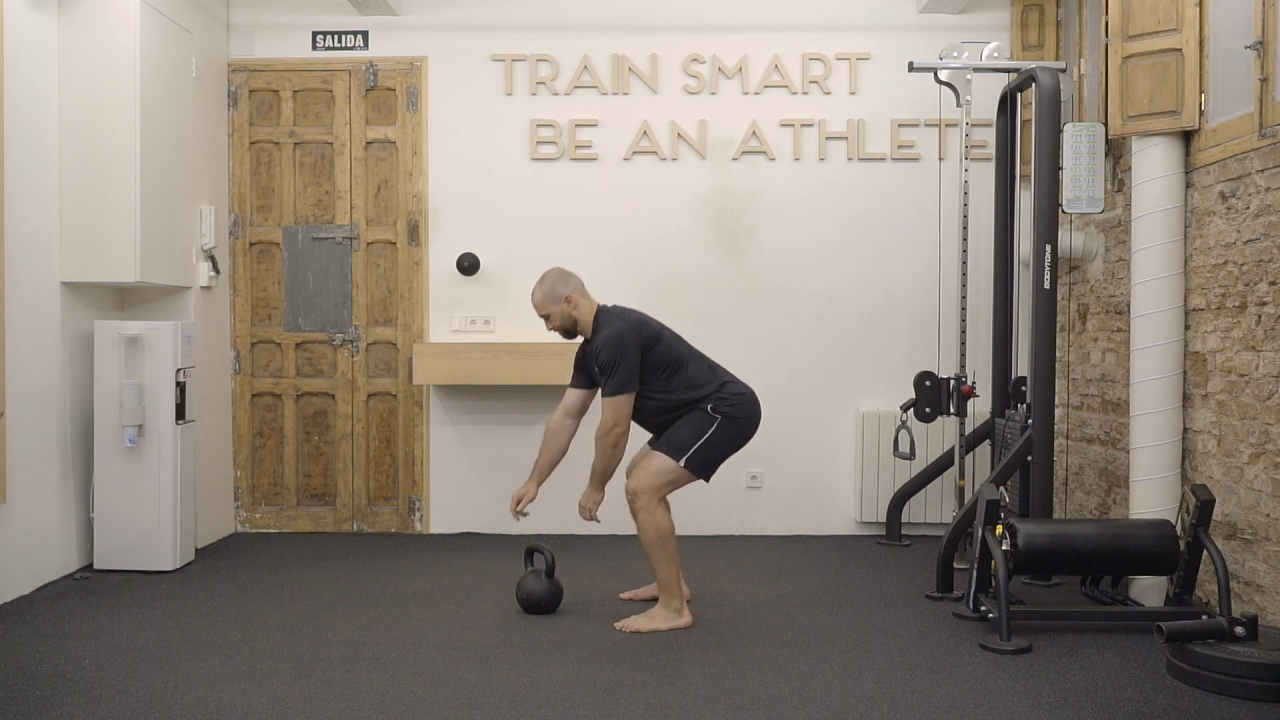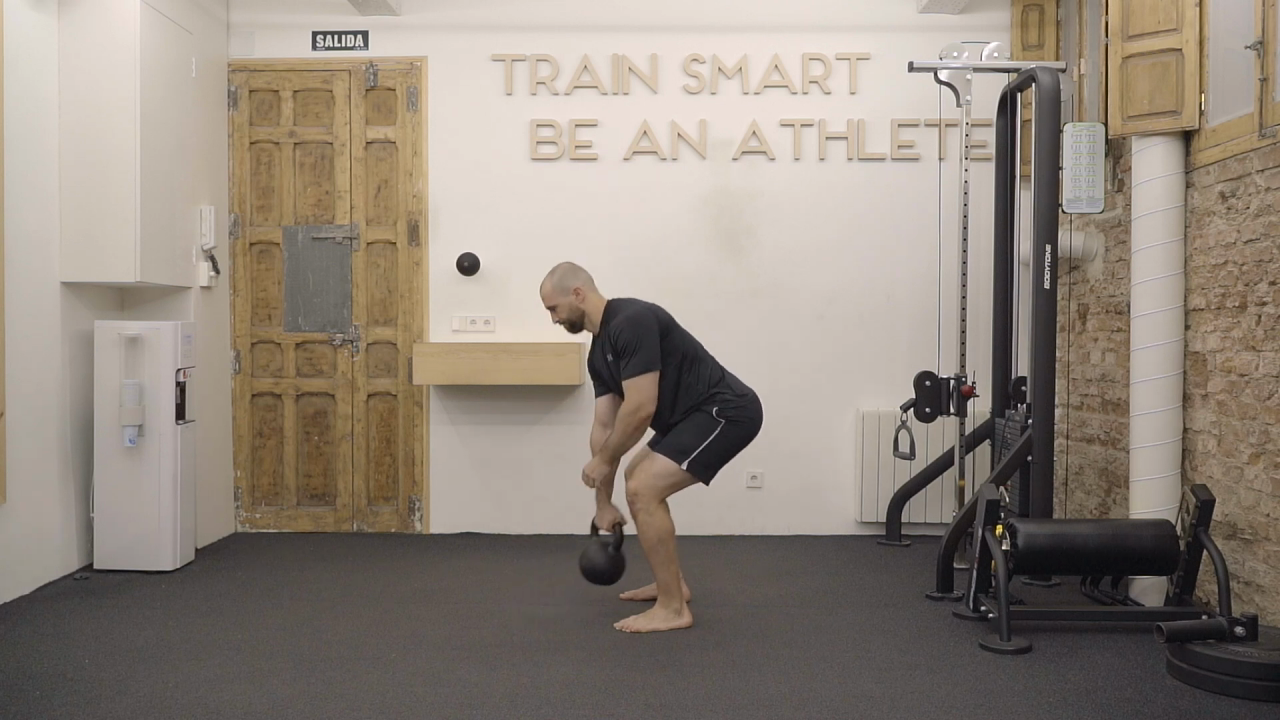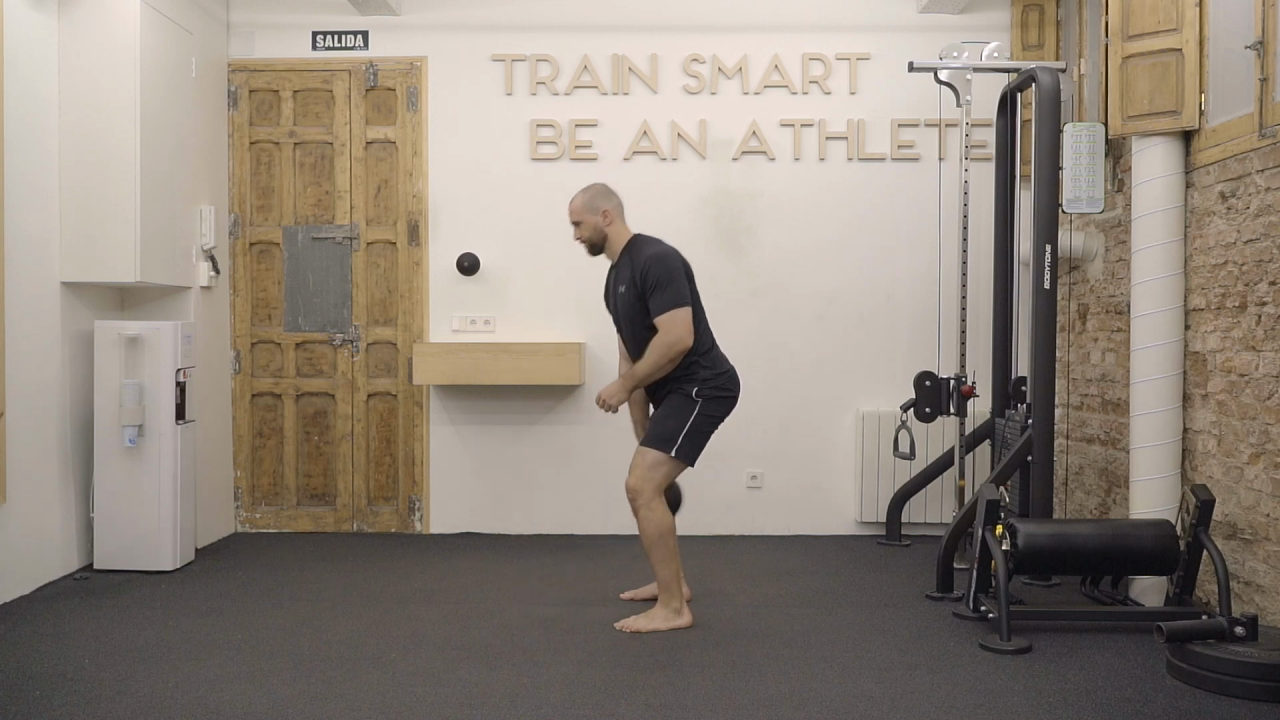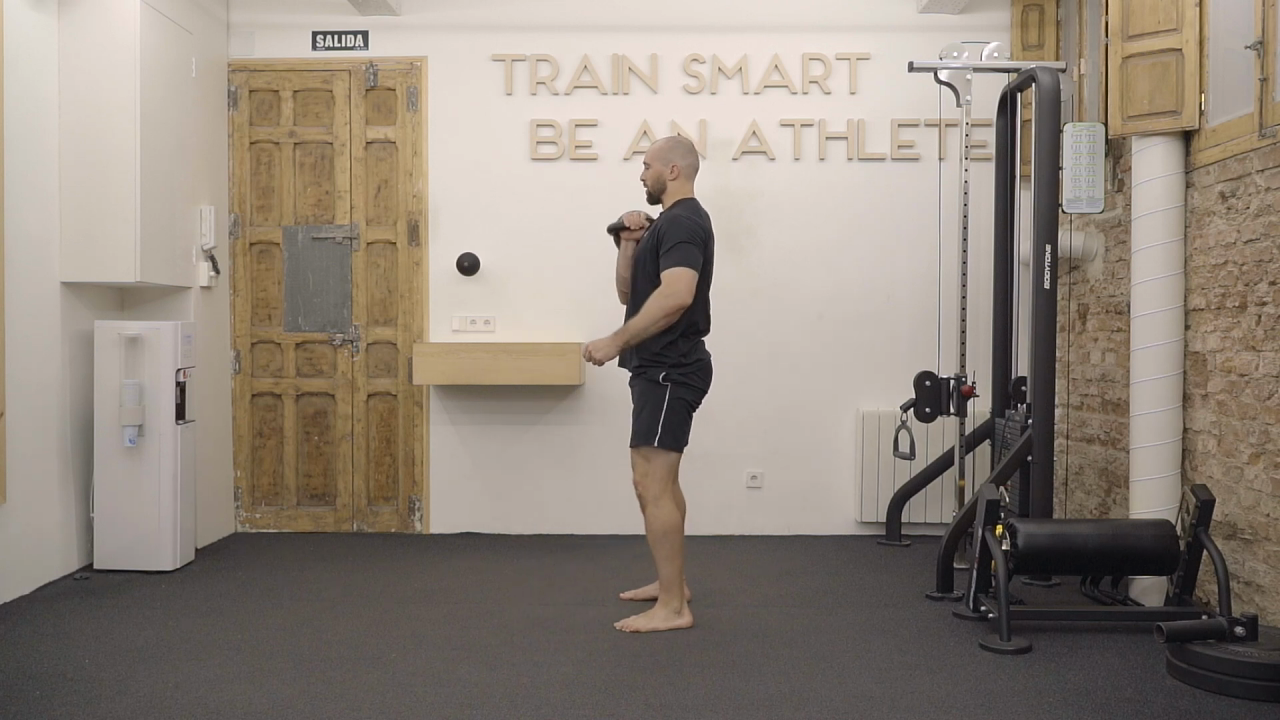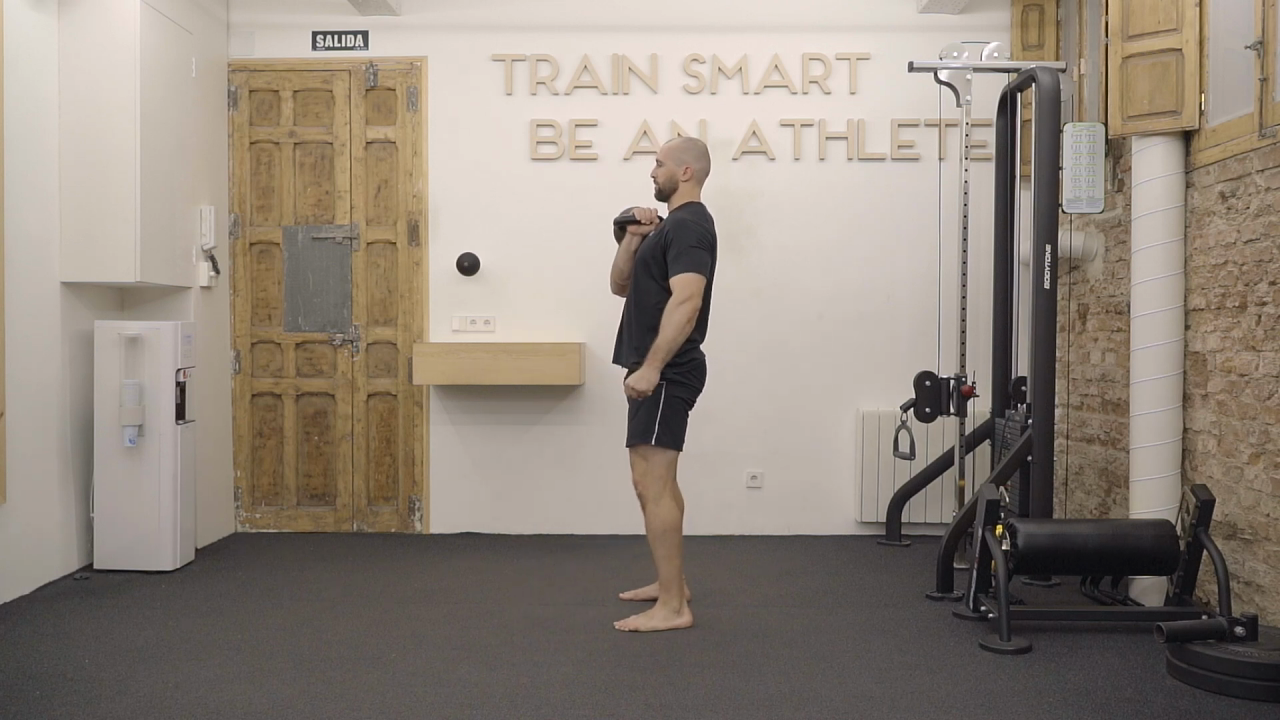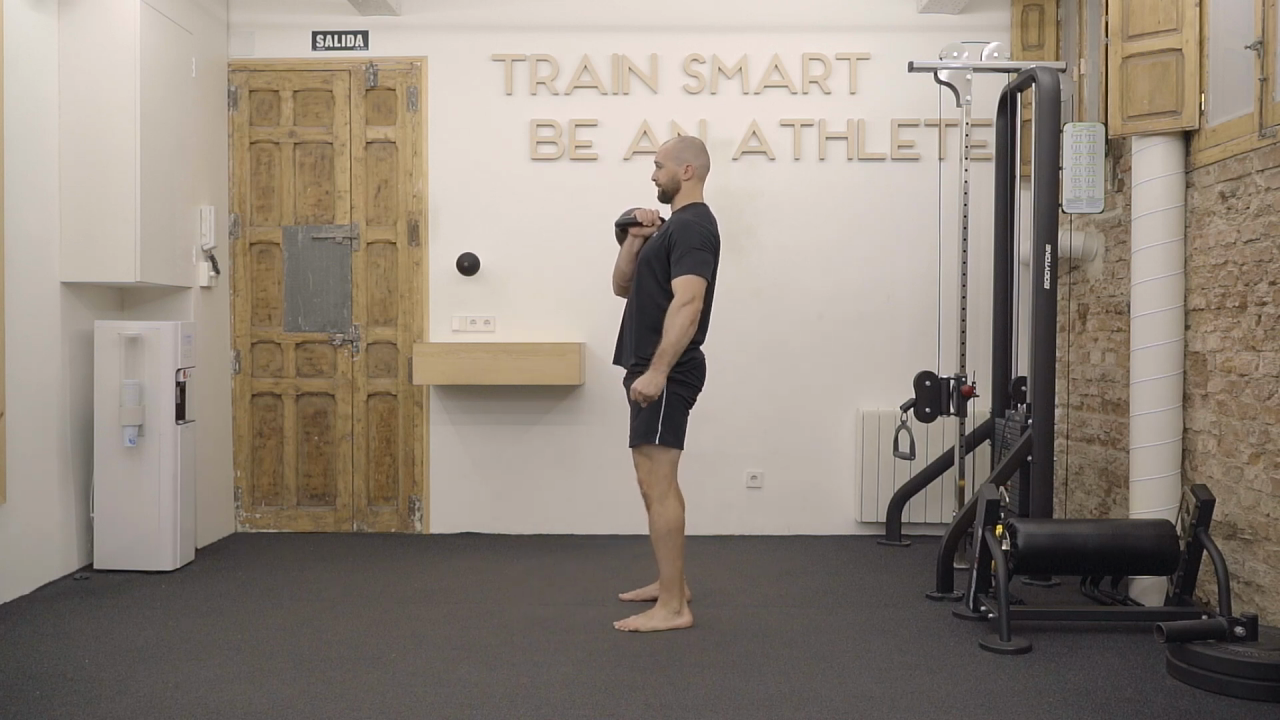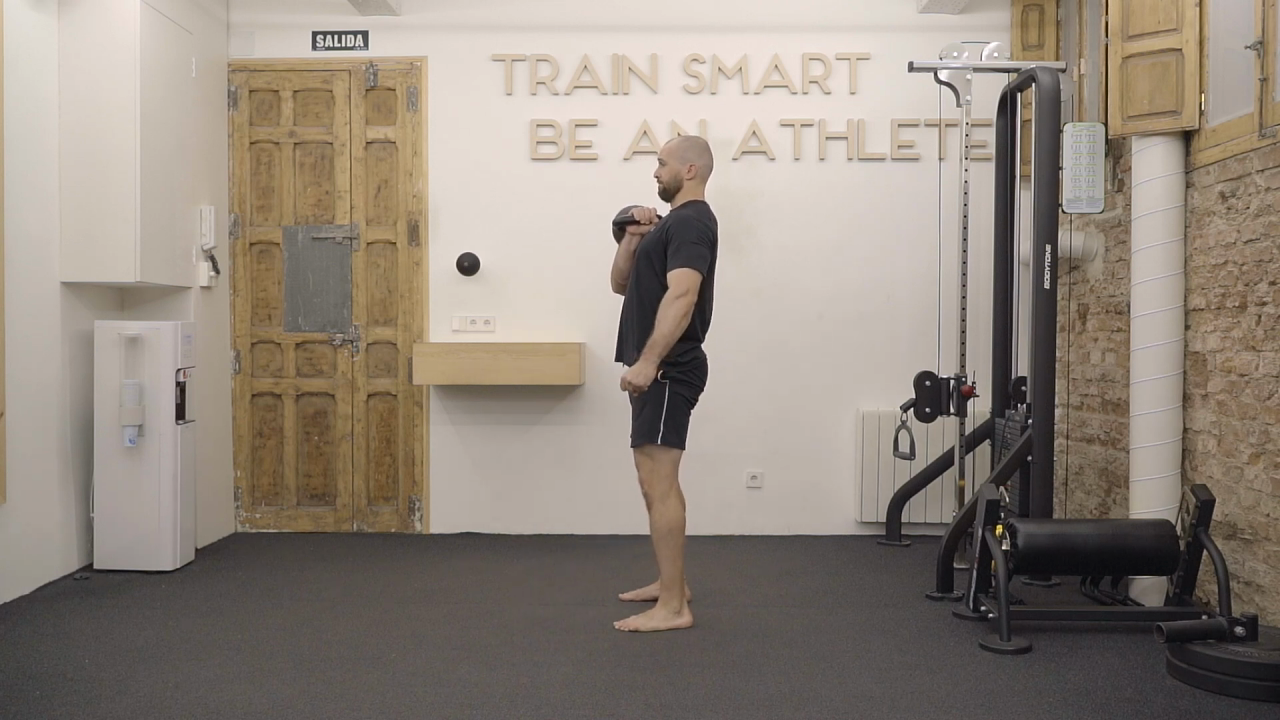
dt=0.7s
person 1, frame 1
left shoulder: (616, 337)
right shoulder: (594, 345)
left elbow: (614, 427)
right elbow: (566, 417)
left wrist: (595, 489)
right wrist: (533, 483)
left hip: (726, 410)
right hip: (714, 408)
left knee: (641, 489)
right knee: (641, 480)
left ankle: (672, 608)
right ankle: (672, 584)
person 1, frame 2
left shoulder: (632, 322)
right shoulder: (600, 348)
left elbow: (640, 408)
right elbow: (604, 426)
left wrist: (602, 462)
right wrist: (604, 502)
left hip: (725, 411)
right hip: (702, 412)
left knee: (642, 490)
right knee: (643, 484)
left ankle: (672, 609)
right ankle: (672, 583)
person 1, frame 3
left shoulder: (655, 260)
right shoulder: (617, 277)
left elbow: (677, 340)
right elbow: (632, 354)
left wrist: (623, 388)
right wrist: (641, 424)
left hip: (701, 387)
right hip: (684, 390)
left knee: (640, 485)
right knee: (647, 480)
left ankle: (672, 608)
right ankle: (672, 582)
person 1, frame 4
left shoulder: (683, 221)
right shoulder: (668, 224)
left elbow: (676, 297)
right elbow: (631, 292)
left wrist: (613, 343)
right wrist: (629, 243)
left hip: (670, 372)
right hip: (664, 368)
left knee: (651, 485)
right knee: (661, 481)
left ankle: (672, 607)
right ankle: (672, 583)
person 1, frame 5
left shoulder: (689, 224)
right shoulder: (671, 225)
left elbow: (687, 300)
right elbow: (622, 286)
left wrist: (651, 367)
right wrist: (633, 238)
left hip: (666, 373)
right hip: (660, 370)
left knee: (651, 484)
right knee: (659, 480)
left ankle: (673, 606)
right ankle: (671, 582)
person 1, frame 6
left shoulder: (693, 226)
right shoulder: (672, 226)
left elbow: (688, 303)
right elbow: (624, 287)
left wrist: (657, 372)
right wrist: (635, 240)
left hip: (664, 374)
right hip: (650, 368)
left knee: (656, 484)
right knee: (659, 481)
left ankle: (672, 607)
right ankle: (672, 583)
person 1, frame 7
left shoulder: (691, 221)
right shoulder: (672, 223)
left elbow: (681, 297)
right elbow: (622, 283)
left wrist: (647, 361)
right wrist: (633, 237)
left hip: (668, 370)
right hip: (660, 368)
left knee: (657, 483)
right knee: (659, 481)
left ankle: (673, 607)
right ankle: (672, 583)
